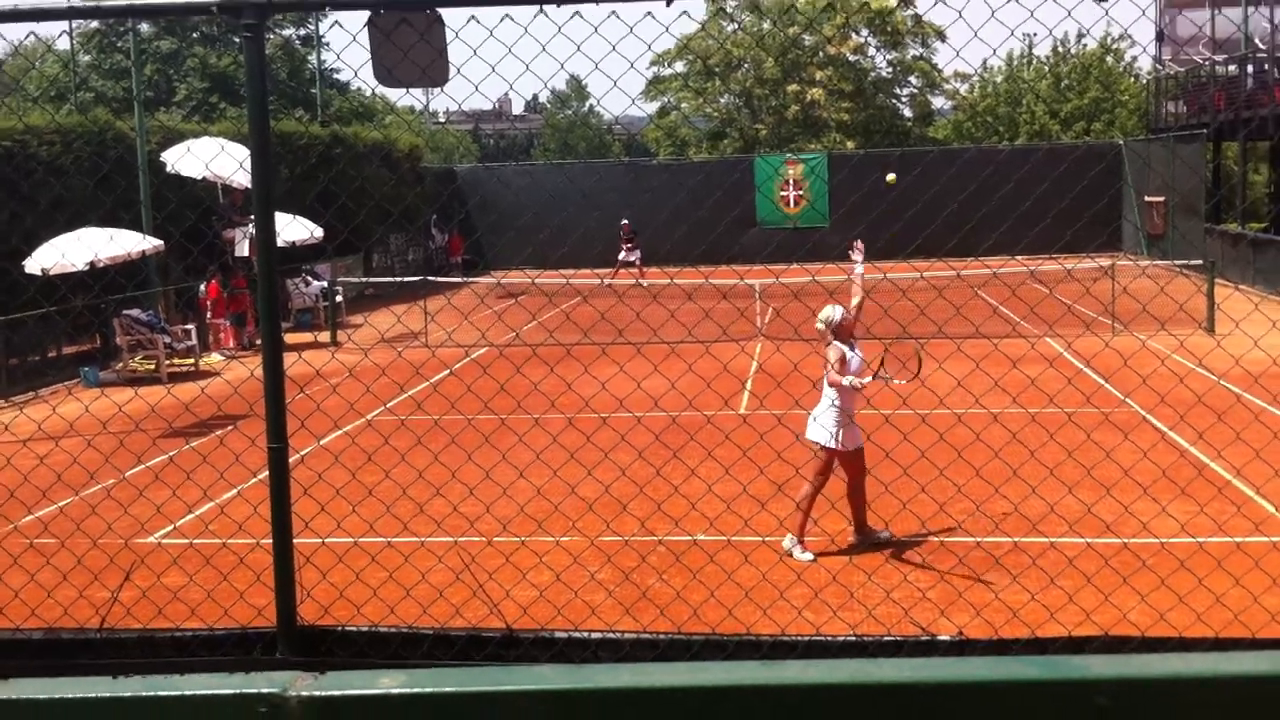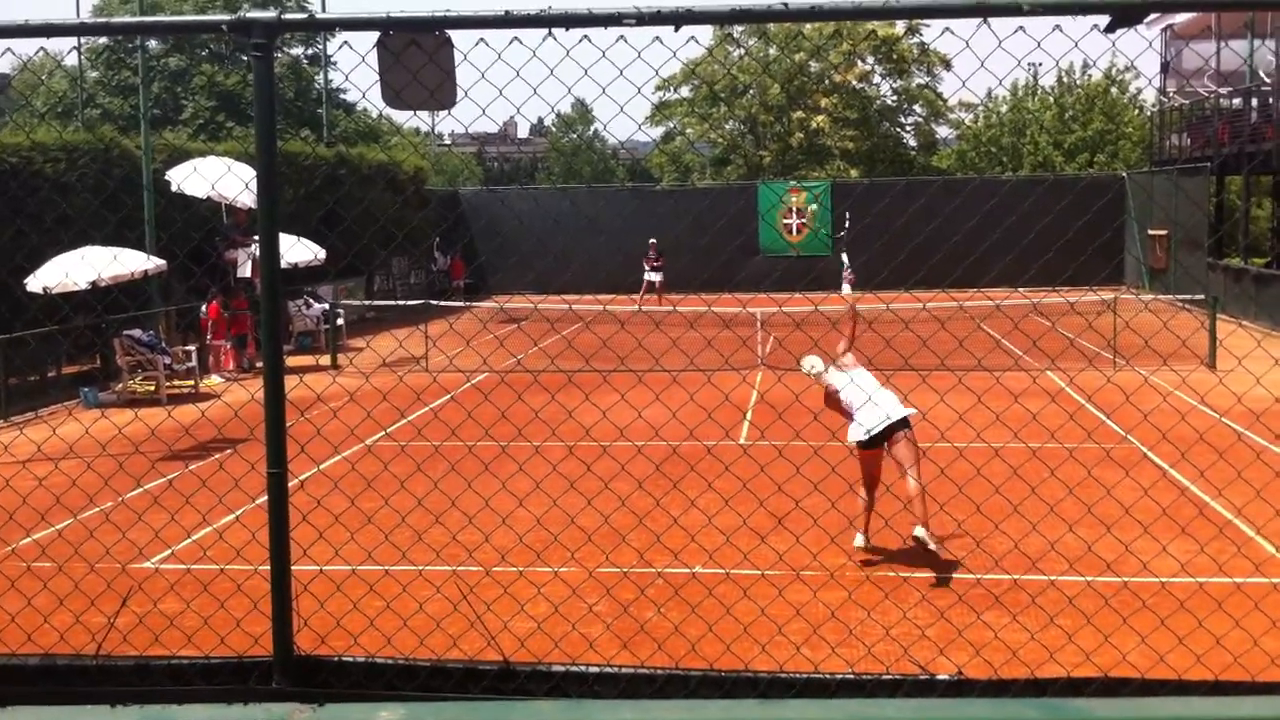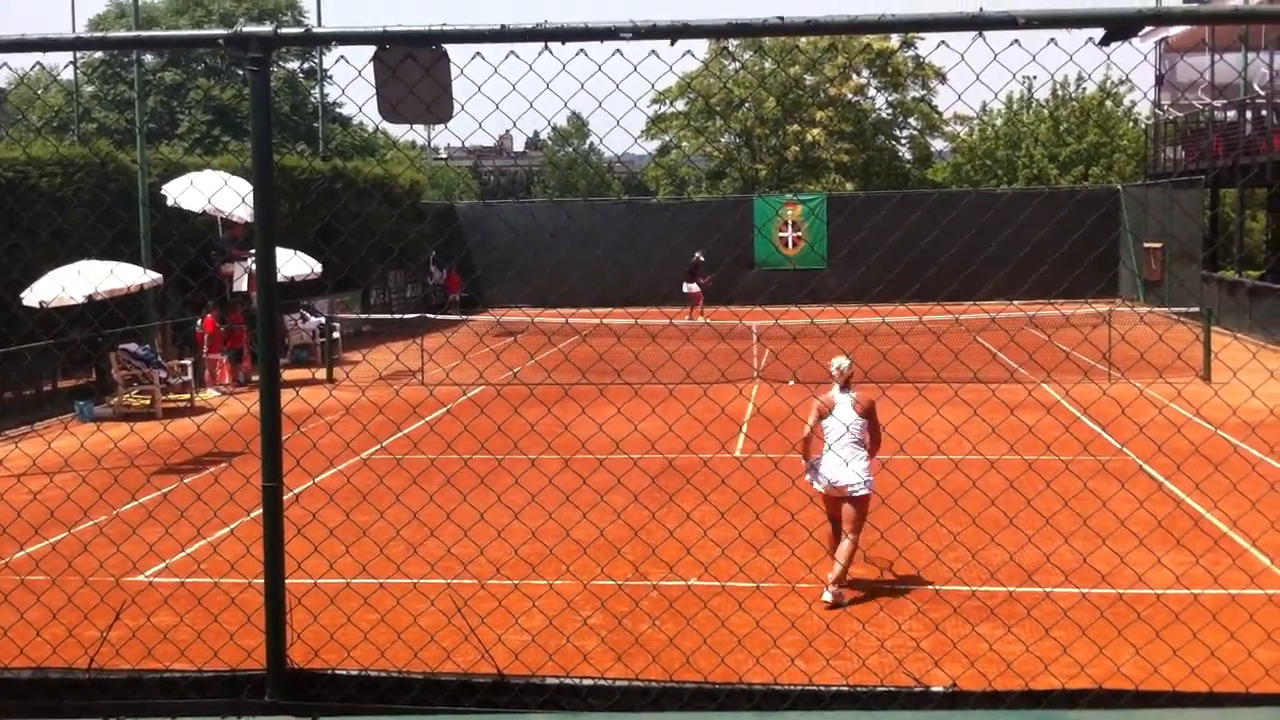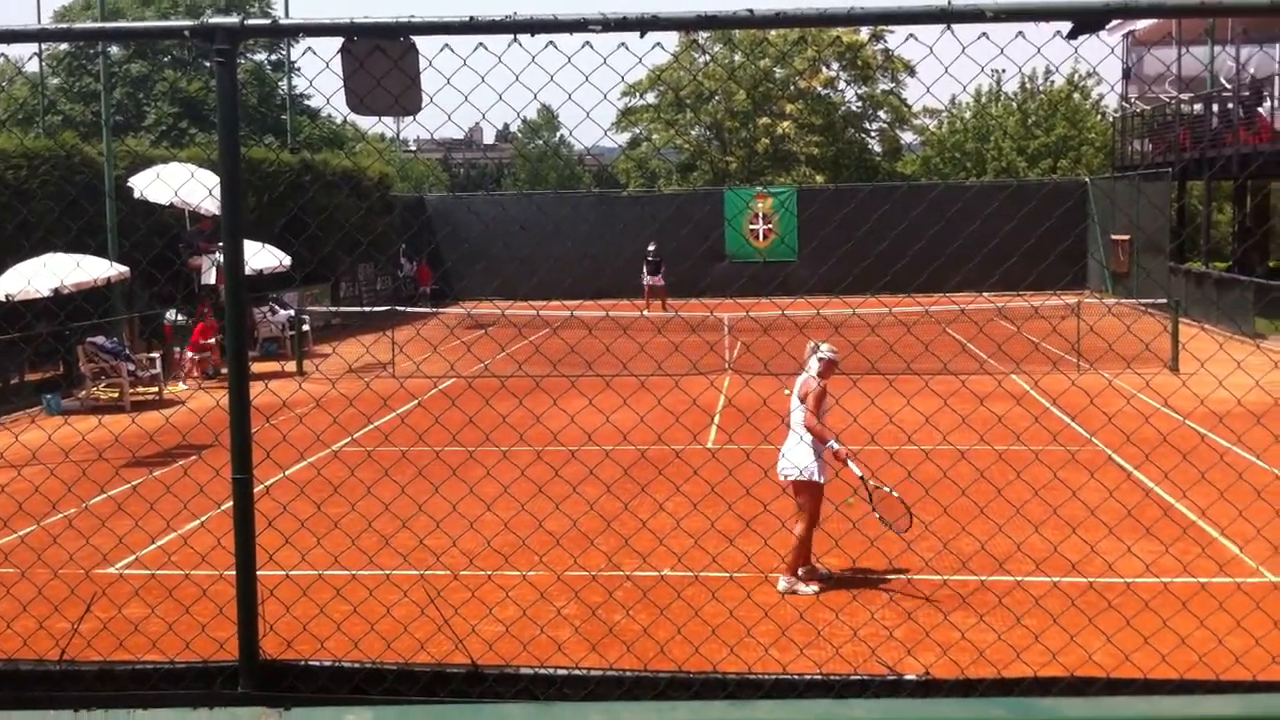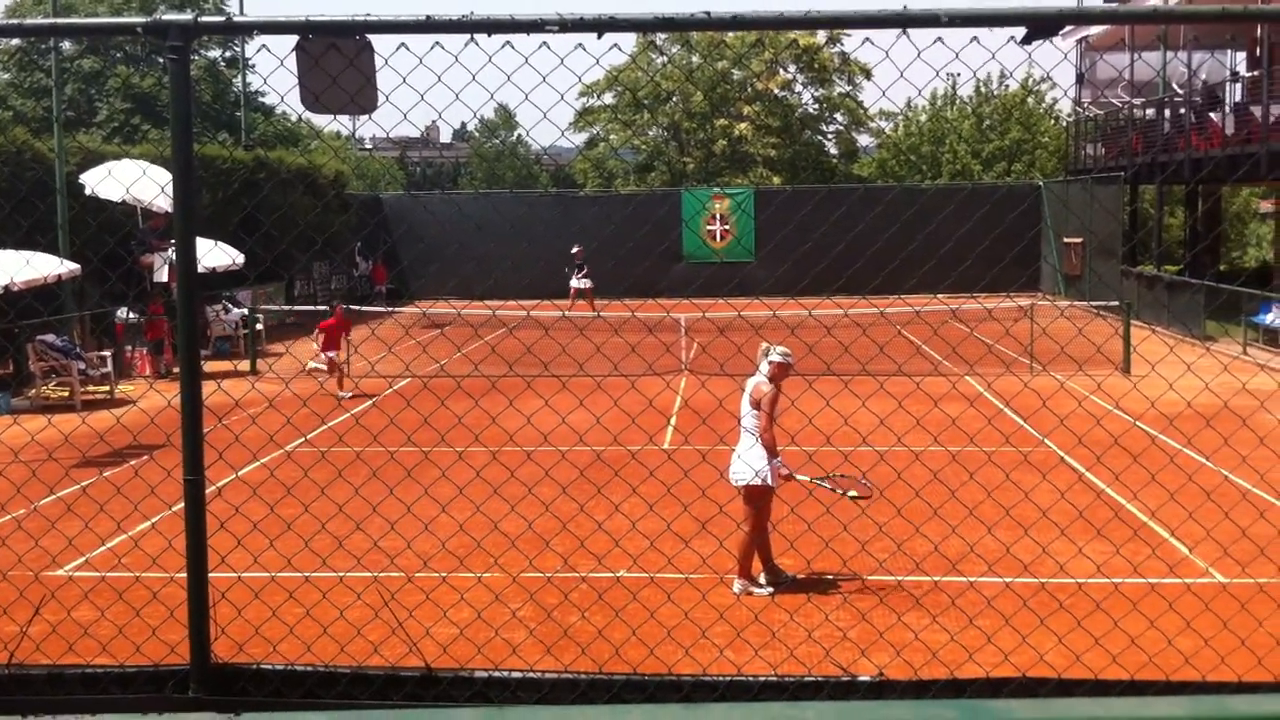
dt=1s
person 1, frame 1
left shoulder: (849, 342)
right shoulder: (837, 351)
left elbow: (857, 299)
right elbow: (831, 377)
left wrist: (858, 266)
right wrist: (847, 381)
left hip: (846, 425)
right hip: (829, 425)
left knee: (858, 478)
right knee: (816, 483)
left ankle: (862, 531)
right ankle: (794, 539)
person 1, frame 2
left shoulder: (828, 395)
right shoulder: (841, 363)
right elbow: (848, 337)
right wrist: (851, 309)
left hip: (866, 430)
right hip: (891, 415)
left knee: (869, 484)
right knee: (911, 472)
left ankle: (863, 536)
right ankle: (922, 529)
person 1, frame 3
left shoulder: (822, 401)
right shoulder: (866, 402)
left elbow: (807, 435)
right elbow: (876, 440)
left wrist: (807, 463)
left hip: (828, 470)
right hip: (857, 473)
left knee: (836, 524)
right knee: (851, 534)
left ankle: (837, 576)
right ankle: (833, 587)
person 1, frame 4
left shoulder: (802, 380)
right shoulder: (817, 384)
right elbow: (811, 422)
left wrist: (826, 443)
right wrist: (834, 446)
left hip: (794, 454)
right hip: (806, 458)
left knee: (807, 516)
right knee: (808, 519)
left ankle: (805, 566)
right ankle: (788, 577)
person 1, frame 5
left shoulder: (753, 382)
right shoulder: (768, 389)
right elbow: (765, 432)
right wrist: (778, 464)
left hip: (751, 460)
right hip: (756, 463)
left knee: (761, 521)
right knee: (753, 524)
left ankle: (770, 571)
right ankle: (743, 580)
